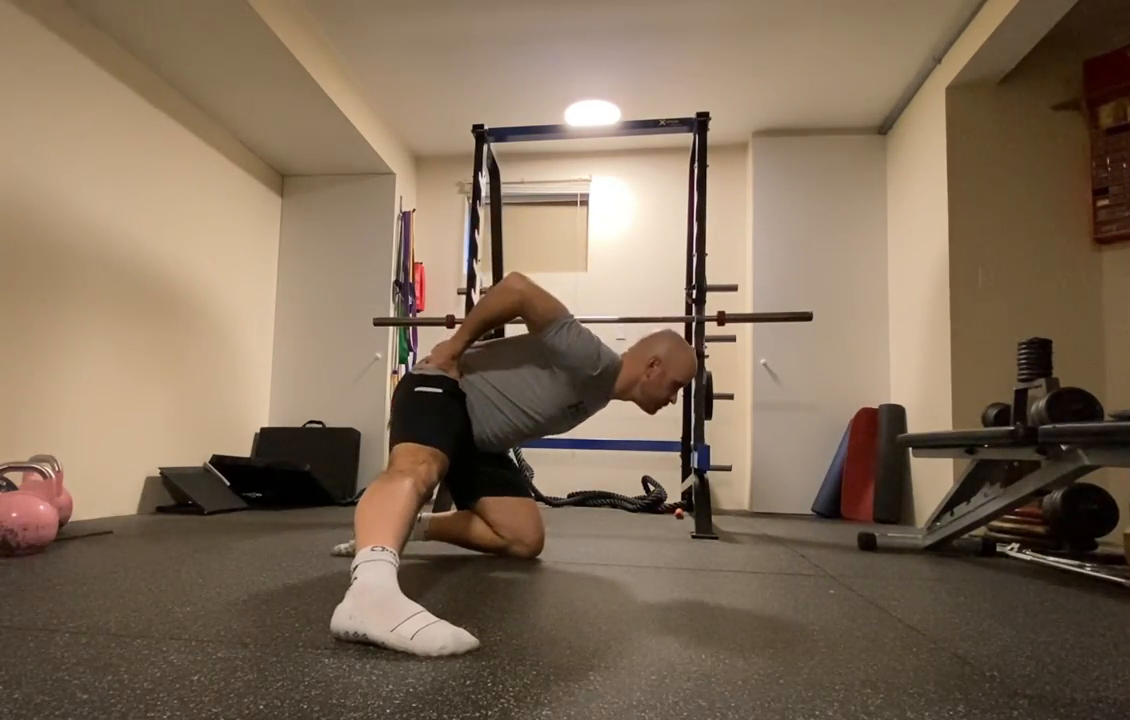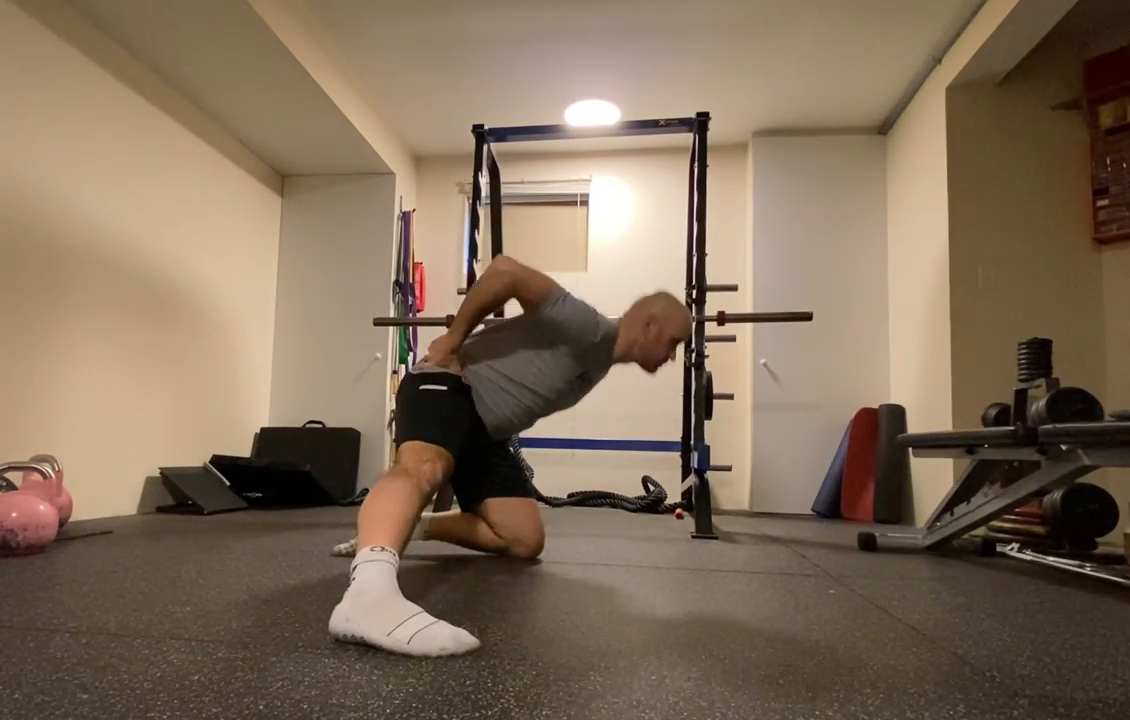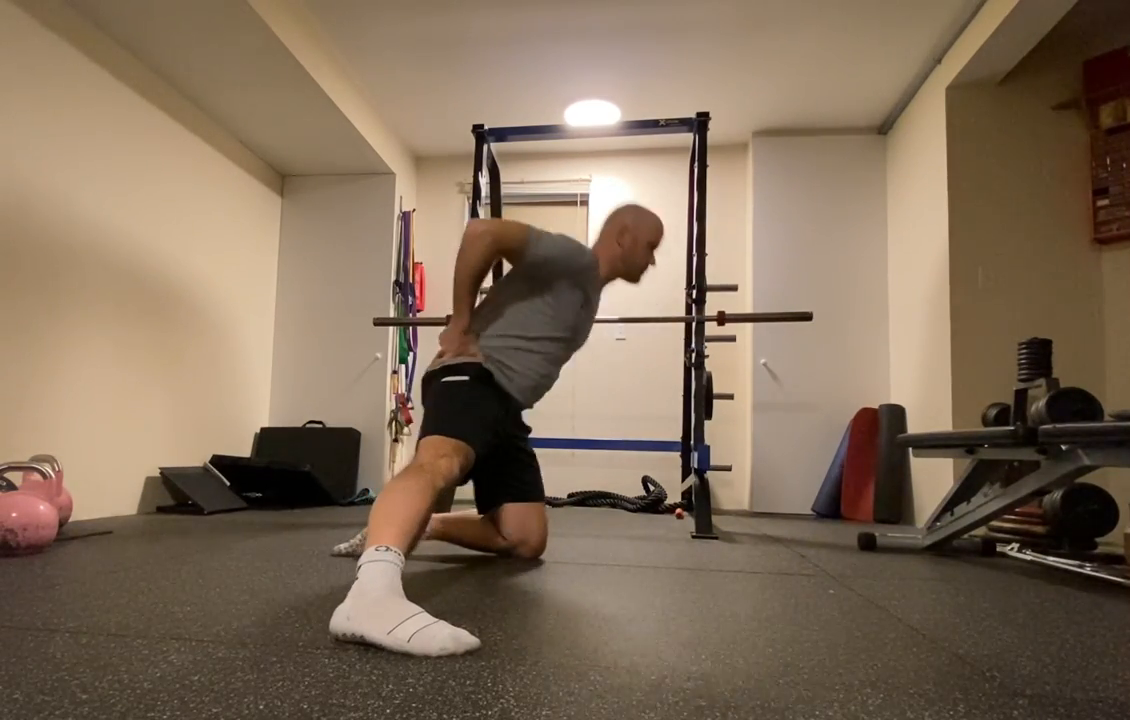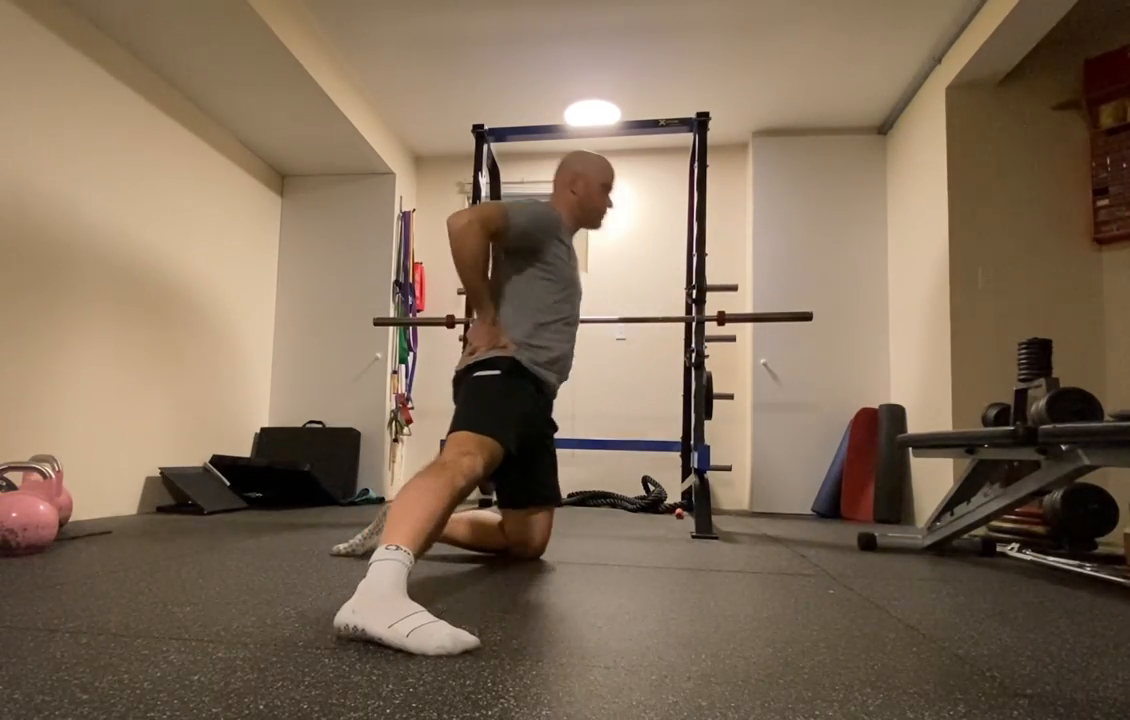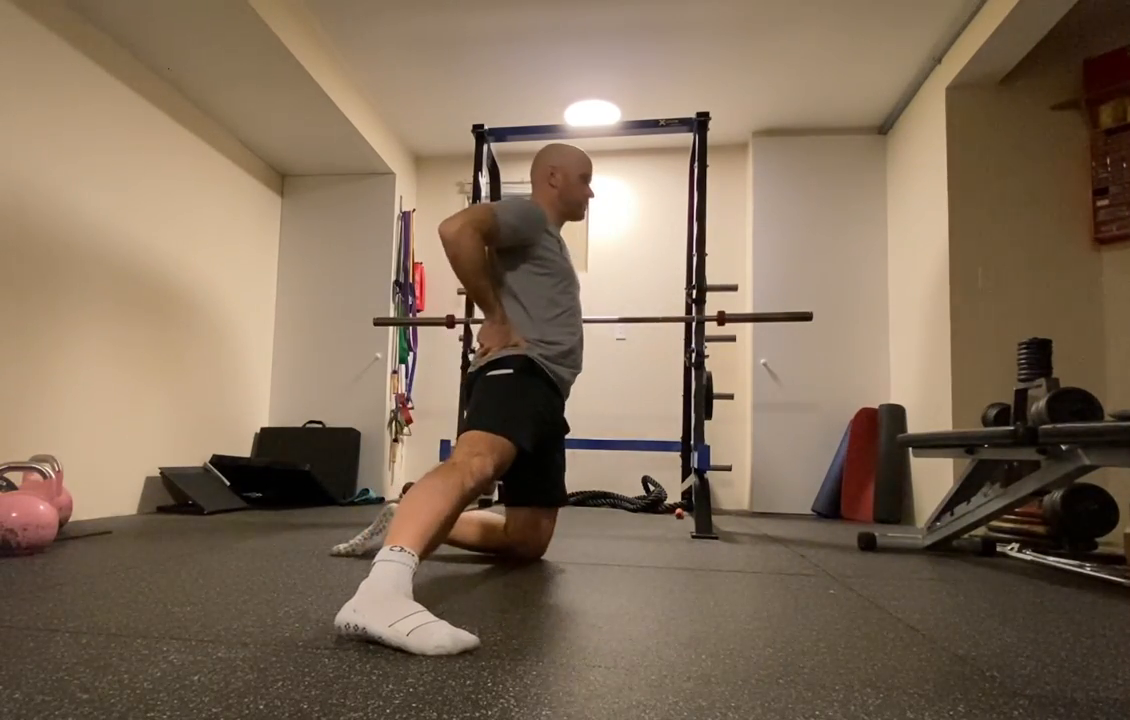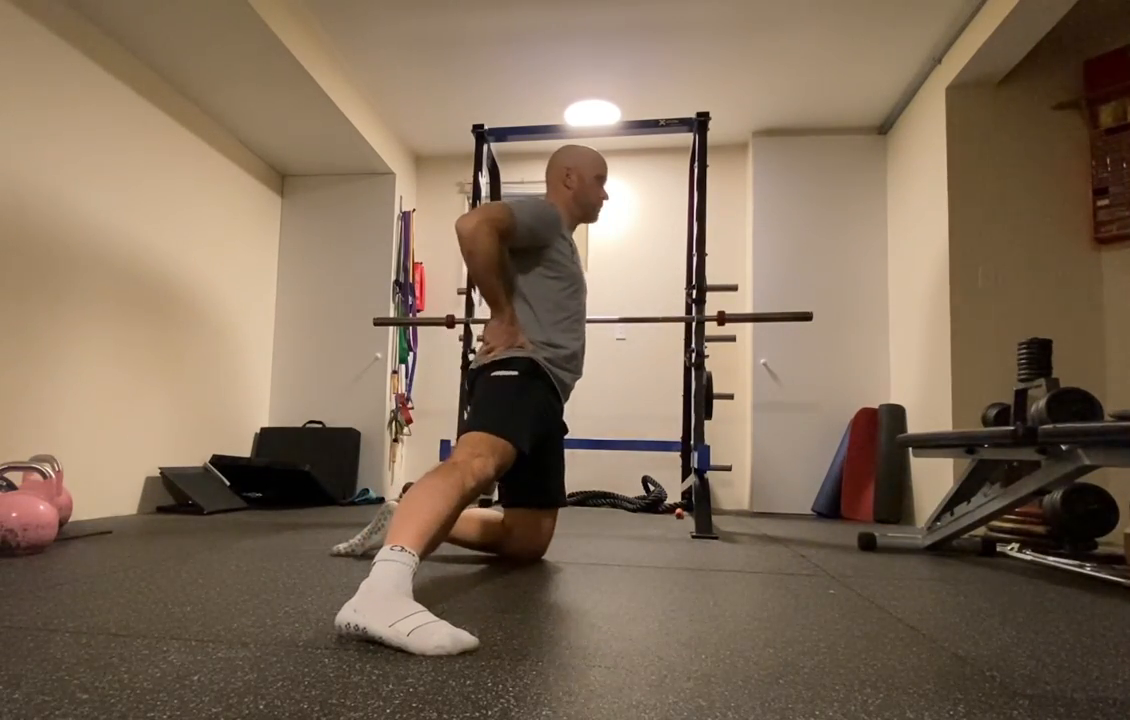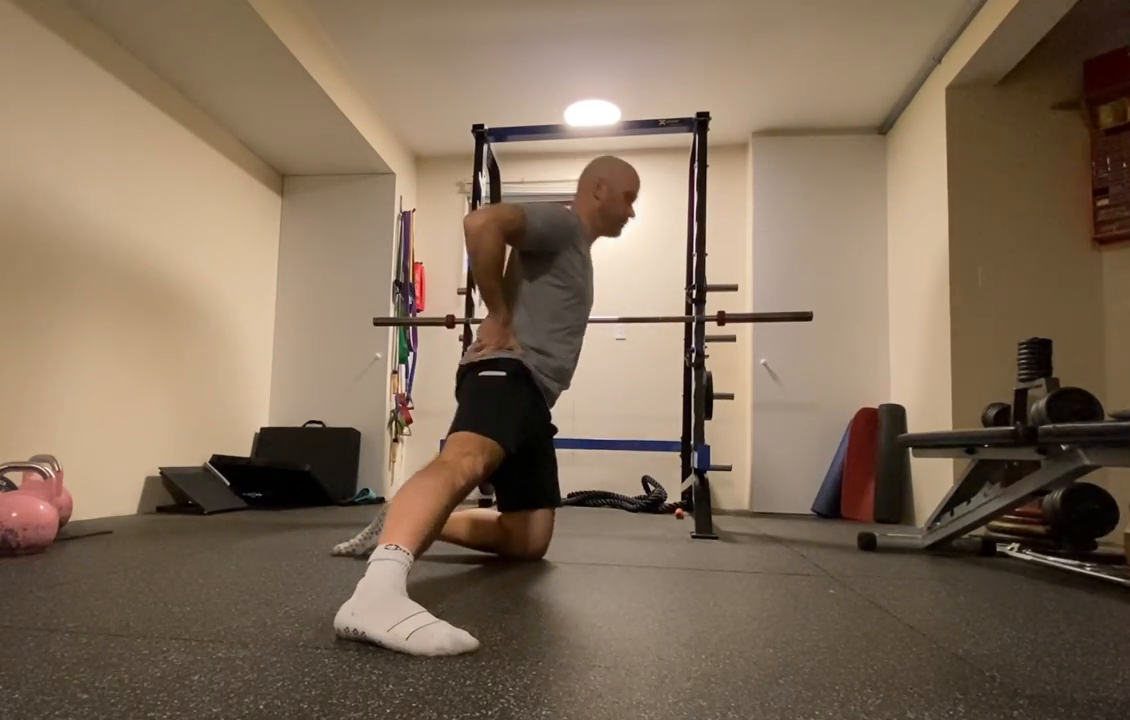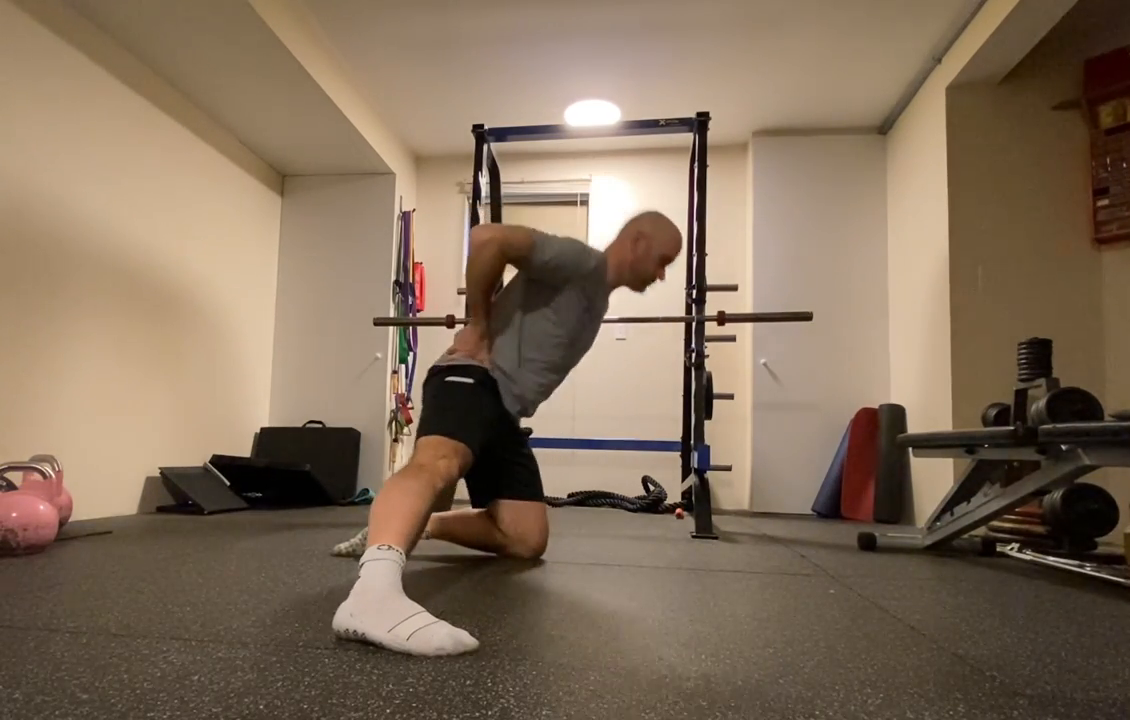
dt=0.3s
person 1, frame 1
left shoulder: (601, 389)
right shoulder: (592, 361)
right elbow: (517, 287)
right wrist: (456, 345)
left hip: (478, 438)
right hip: (443, 392)
left knee: (525, 540)
right knee: (414, 470)
left ankle: (411, 527)
right ankle: (370, 591)
person 1, frame 2
left shoulder: (601, 356)
right shoulder: (588, 328)
right elbow: (506, 270)
right wrist: (453, 341)
left hip: (486, 423)
right hip: (449, 387)
left knee: (524, 538)
right knee: (421, 469)
left ankle: (409, 528)
right ankle: (367, 593)
person 1, frame 3
left shoulder: (589, 289)
right shoulder: (572, 259)
right elbow: (482, 231)
right wrist: (461, 323)
left hip: (505, 403)
right hip: (473, 380)
left knee: (526, 540)
right knee: (438, 464)
left ankle: (408, 526)
right ankle: (371, 591)
person 1, frame 4
left shoulder: (559, 242)
right shoulder: (540, 218)
right elbow: (464, 223)
right wrist: (487, 317)
left hip: (532, 389)
right hip: (507, 373)
left knee: (526, 541)
right knee: (464, 462)
left ankle: (406, 527)
right ankle: (379, 589)
person 1, frame 5
left shoulder: (547, 237)
right shoulder: (527, 216)
right elbow: (456, 229)
right wrist: (495, 317)
left hip: (546, 392)
right hip: (518, 373)
left knee: (527, 543)
right knee: (473, 465)
left ankle: (405, 528)
right ankle: (382, 588)
person 1, frame 6
left shoulder: (560, 239)
right shoulder: (543, 216)
right elbow: (473, 224)
right wrist: (503, 315)
left hip: (545, 393)
right hip: (518, 373)
left knee: (528, 542)
right knee: (474, 465)
left ankle: (401, 523)
right ankle: (382, 588)
person 1, frame 7
left shoulder: (576, 247)
right shoulder: (559, 222)
right elbow: (480, 222)
right wrist: (499, 316)
left hip: (534, 395)
right hip: (509, 373)
left knee: (528, 542)
right knee: (463, 463)
left ankle: (409, 525)
right ankle: (378, 589)
person 1, frame 8
left shoulder: (598, 294)
right shoulder: (582, 263)
right elbow: (488, 237)
right wrist: (478, 326)
left hip: (504, 410)
right hip: (471, 382)
left knee: (527, 539)
right knee: (436, 466)
left ankle: (404, 525)
right ankle: (373, 589)
